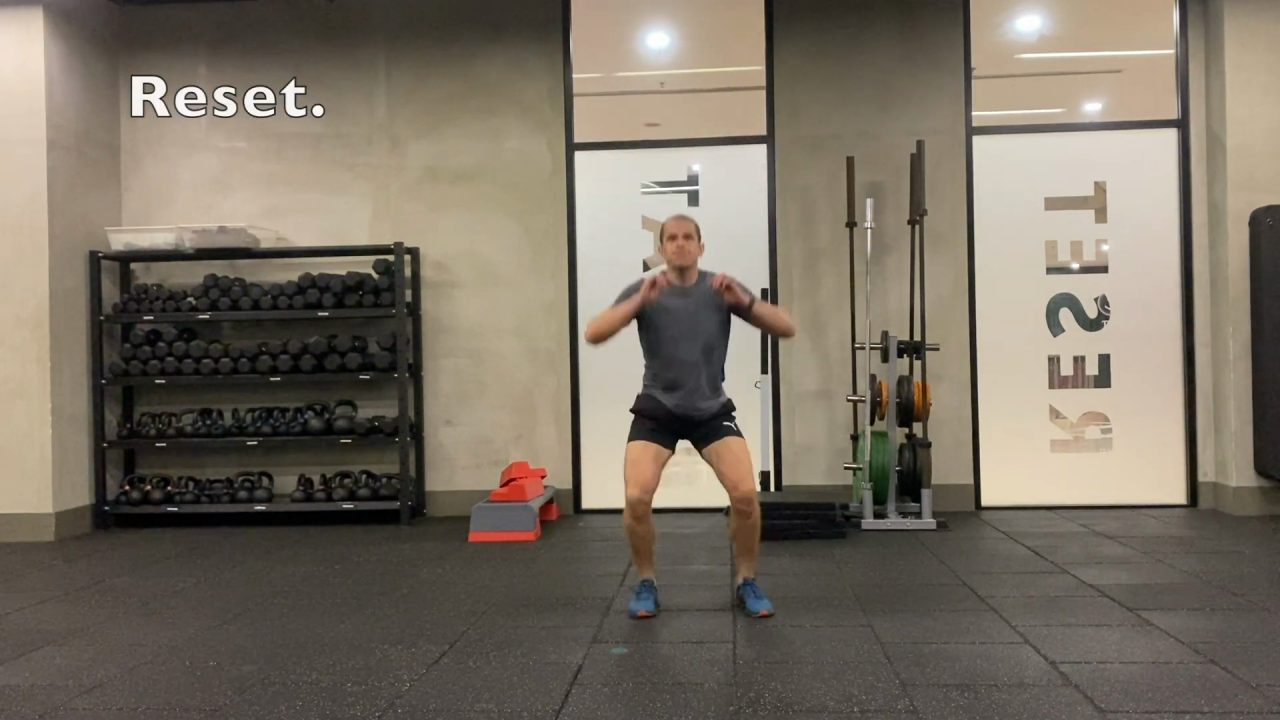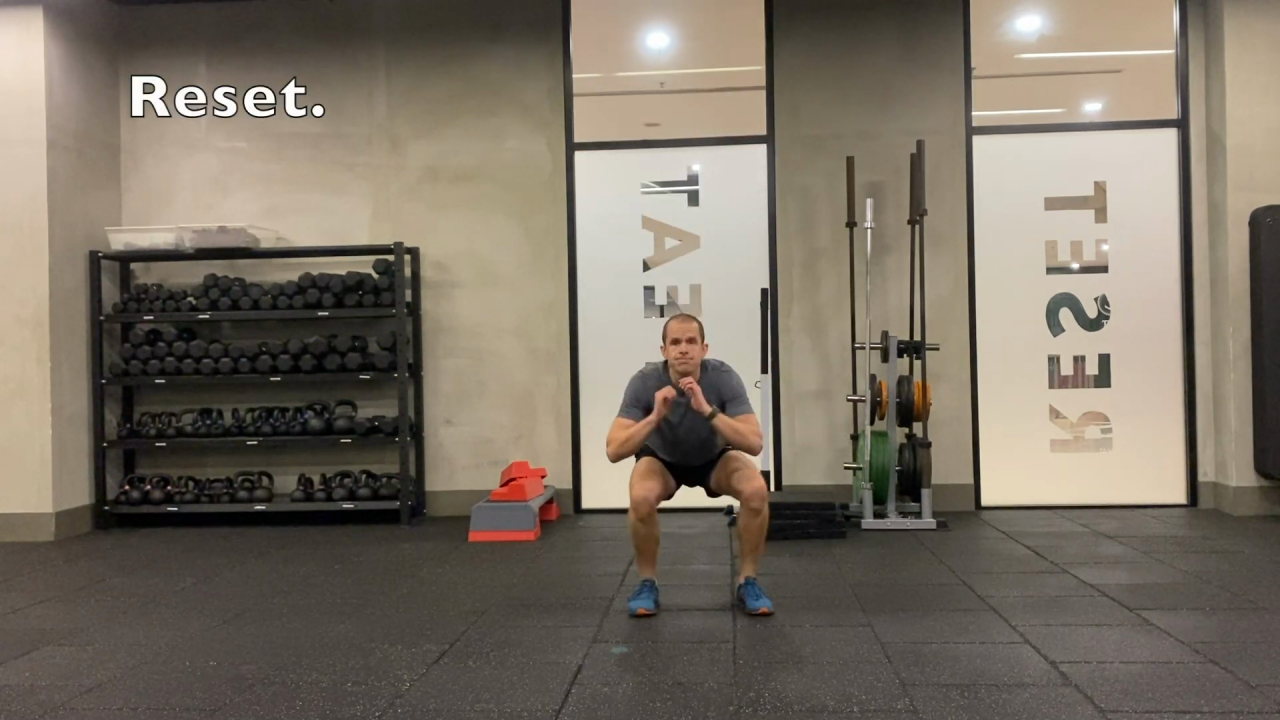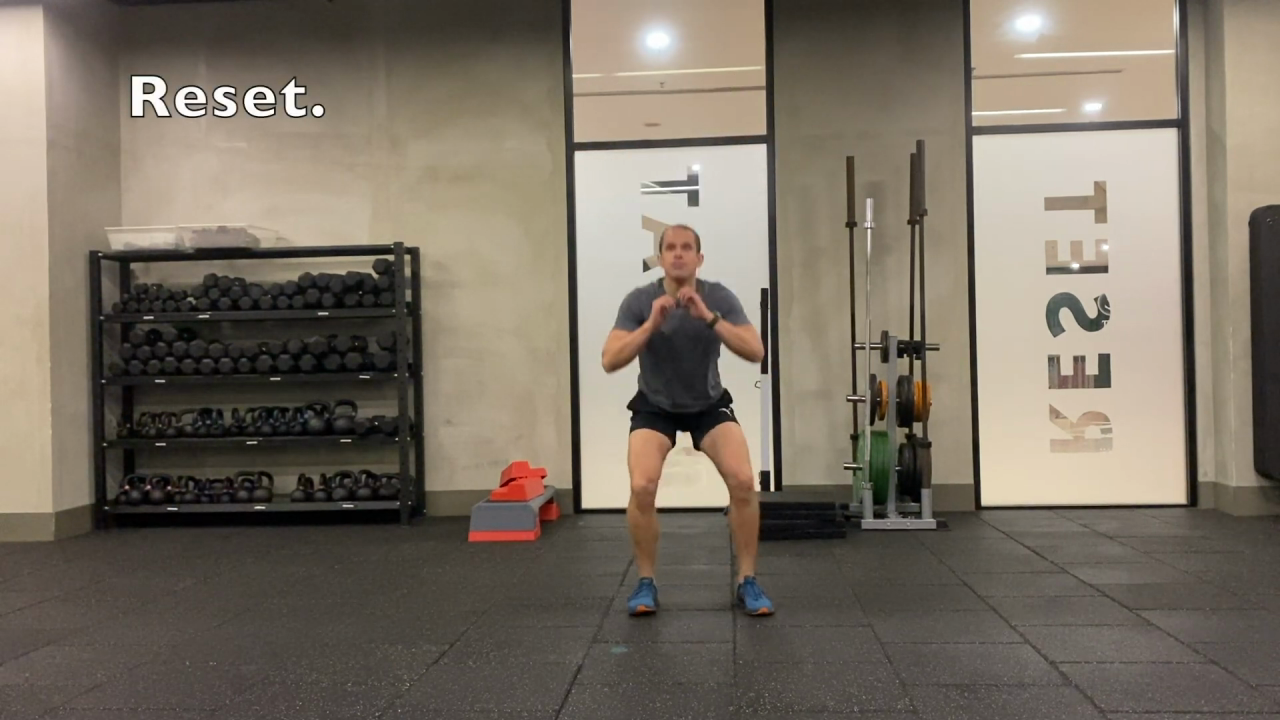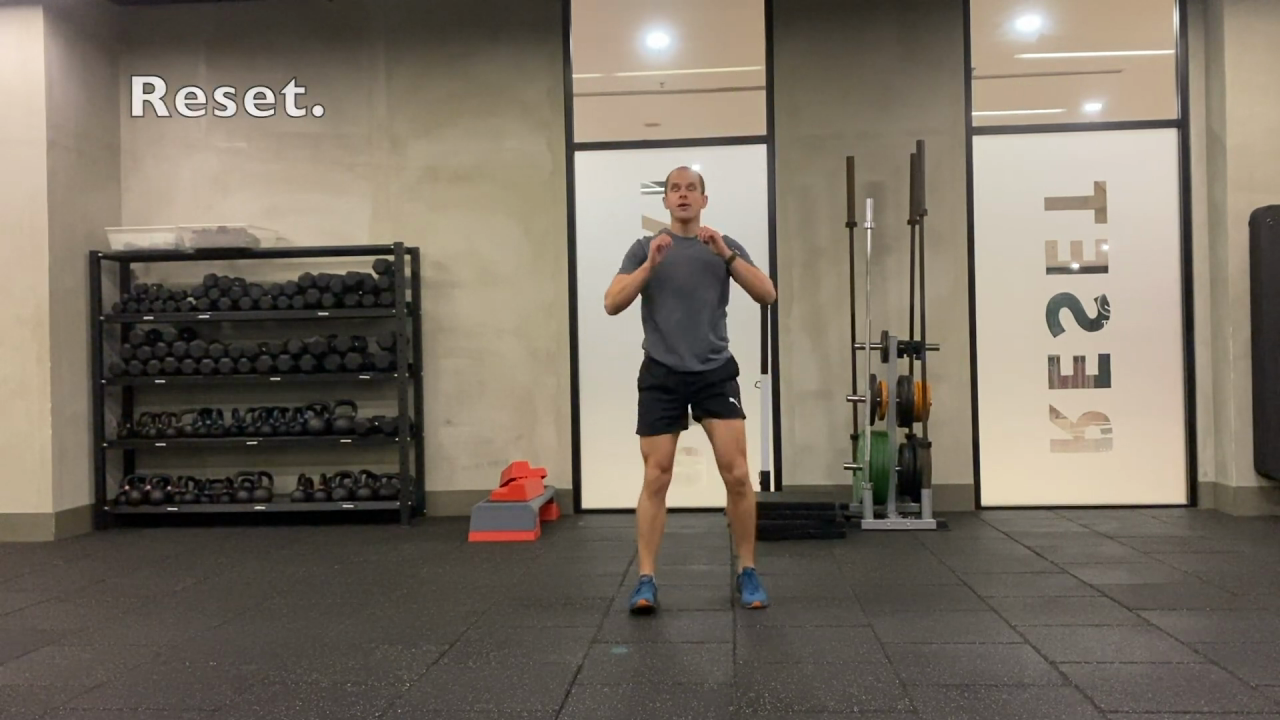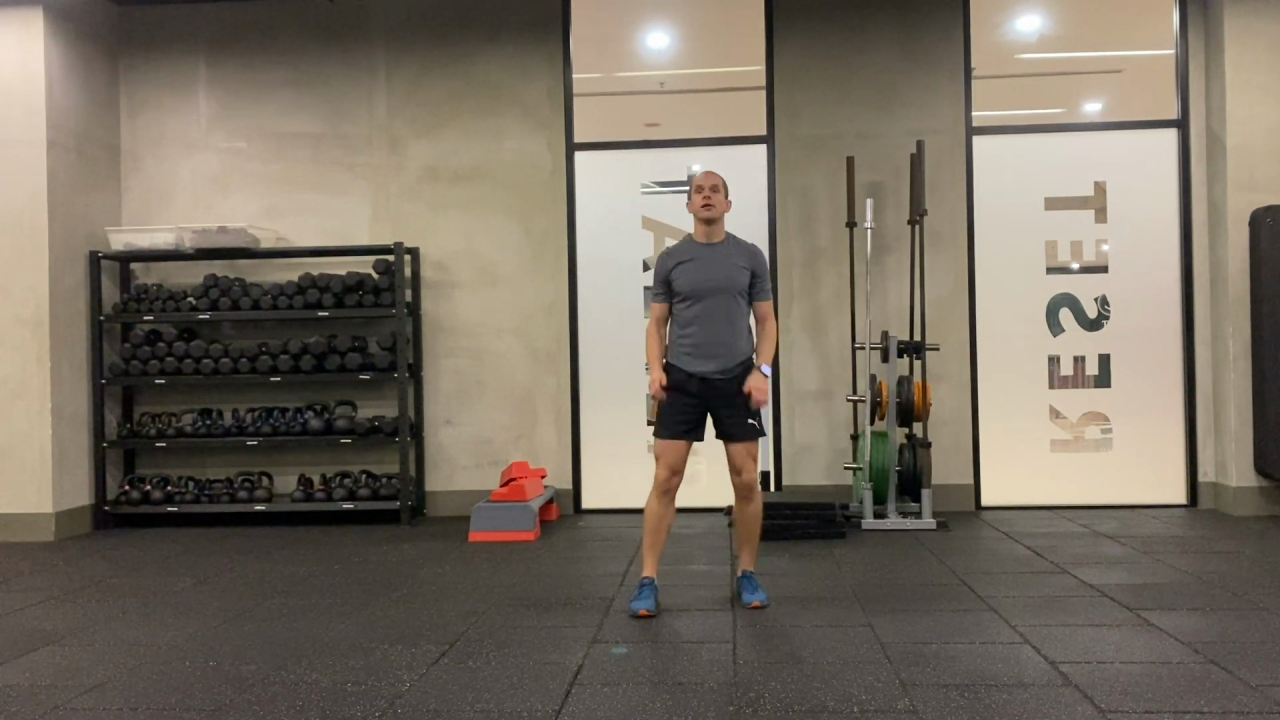
dt=0.3s
person 1, frame 1
left shoulder: (720, 287)
right shoulder: (642, 289)
left elbow: (787, 328)
right elbow: (592, 334)
left wrist: (744, 302)
right wrist: (640, 300)
left hip: (711, 410)
right hip: (658, 410)
left knee: (745, 494)
right knee: (636, 497)
left ankle: (747, 580)
right ankle: (646, 581)
person 1, frame 2
left shoulder: (723, 378)
right shoulder: (644, 382)
left elbow: (754, 444)
right elbow: (614, 450)
left wrist: (707, 410)
right wrist: (655, 416)
left hip: (713, 458)
right hip: (662, 459)
left knee: (756, 491)
right knee: (640, 500)
left ankle: (747, 581)
right ankle: (647, 582)
person 1, frame 3
left shoulder: (719, 297)
right shoulder: (639, 300)
left elbow: (755, 351)
right elbow: (610, 360)
left wrist: (708, 316)
right wrist: (651, 324)
left hip: (709, 405)
right hip: (655, 407)
left knee: (743, 482)
right knee: (641, 487)
left ankle: (747, 580)
right ankle: (646, 581)
person 1, frame 4
left shoulder: (727, 245)
right shoulder: (643, 249)
left elbow: (767, 295)
right elbow: (612, 304)
left wrist: (726, 254)
right wrist: (648, 265)
left hip: (715, 372)
right hip: (661, 375)
left knee: (737, 475)
right knee: (656, 480)
left ankle: (746, 572)
right ankle: (646, 579)
person 1, frame 5
left shoulder: (750, 255)
right shoulder: (670, 258)
left elbow: (767, 323)
right elbow: (657, 323)
left wrist: (762, 371)
right wrist: (655, 368)
left hip: (737, 381)
right hip: (682, 381)
left knee: (746, 482)
right knee: (666, 481)
left ankle: (746, 574)
right ankle: (648, 581)
